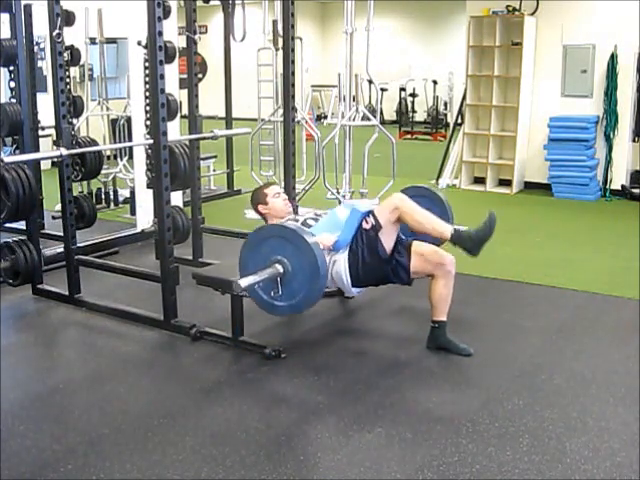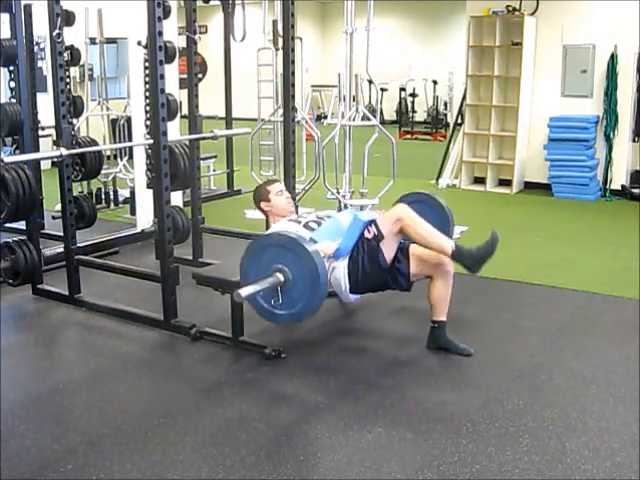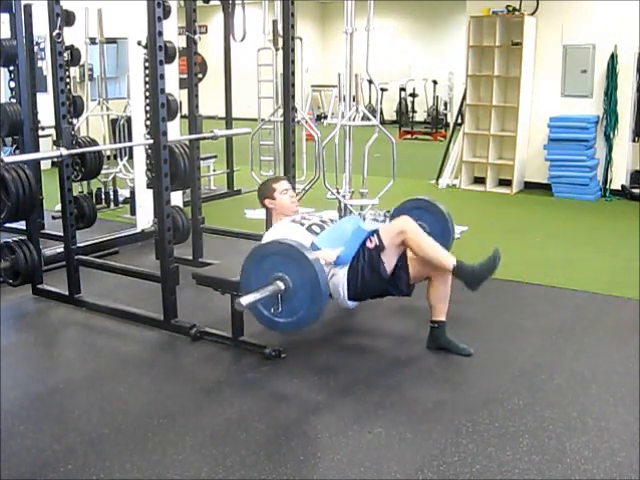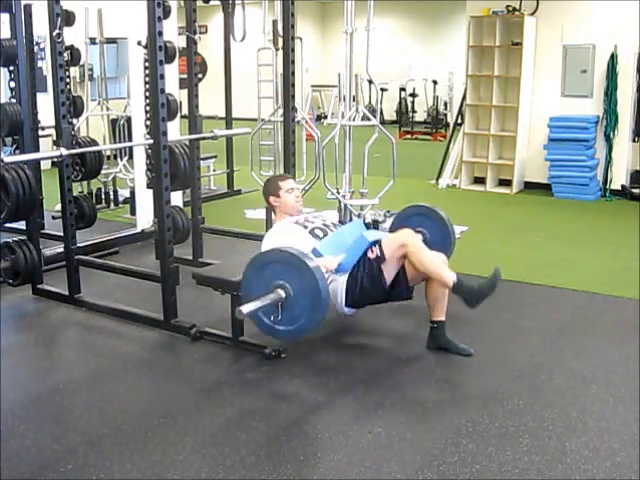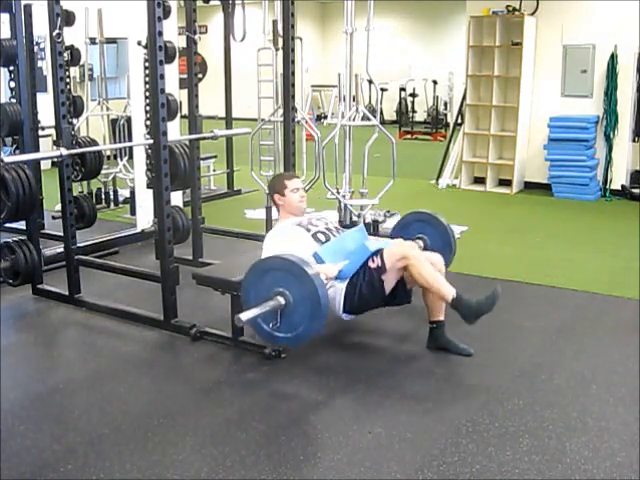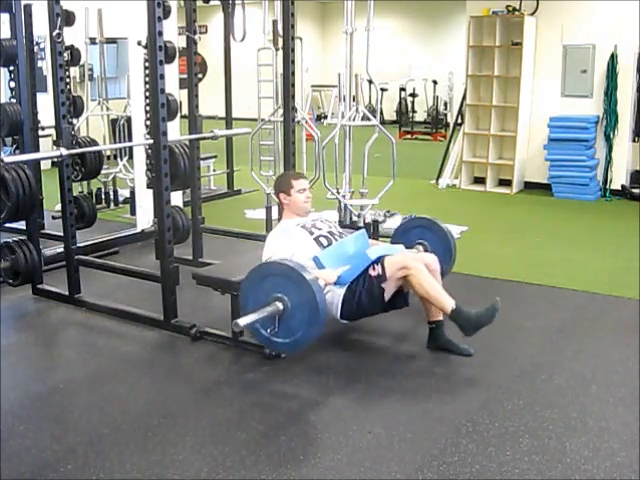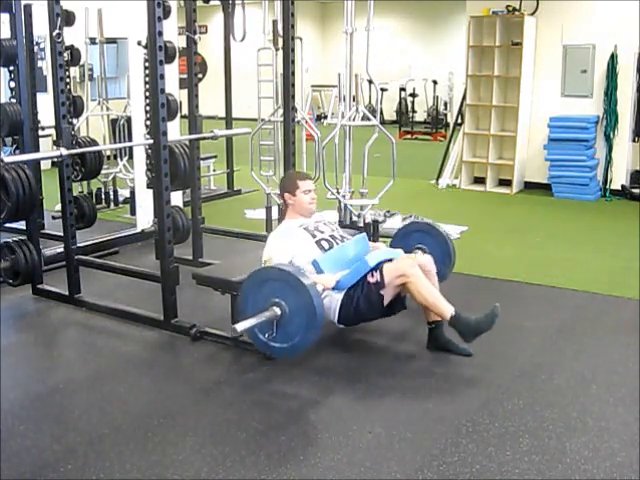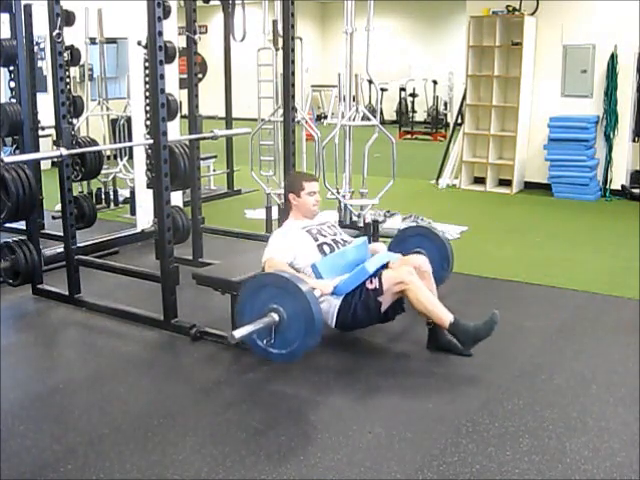
dt=0.1s
person 1, frame 1
left shoulder: (306, 220)
left wrist: (384, 219)
right wrist: (314, 242)
left hip: (377, 254)
right hip: (352, 263)
left knee: (444, 263)
right knee: (397, 201)
left ankle: (438, 334)
right ankle: (463, 238)
person 1, frame 2
left shoulder: (311, 216)
right shoulder: (275, 236)
left wrist: (381, 220)
right wrist: (312, 249)
left hip: (370, 255)
right hip: (349, 270)
left knee: (439, 264)
right knee: (400, 212)
left ankle: (438, 334)
right ankle: (464, 256)
person 1, frame 3
left shoulder: (312, 218)
right shoulder: (275, 236)
left wrist: (382, 227)
right wrist: (314, 256)
left hip: (371, 262)
right hip: (350, 277)
left knee: (439, 266)
right knee: (404, 224)
left ankle: (438, 334)
right ankle: (466, 272)
person 1, frame 4
left shoulder: (314, 217)
right shoulder: (277, 236)
left wrist: (383, 238)
right wrist: (314, 263)
left hip: (364, 264)
right hip: (348, 284)
left knee: (438, 261)
right knee: (406, 238)
left ankle: (437, 334)
right ankle: (465, 290)
person 1, frame 5
left shoulder: (317, 218)
right shoulder: (278, 236)
left wrist: (383, 243)
right wrist: (314, 270)
left hip: (366, 272)
right hip: (348, 290)
left knee: (436, 261)
right knee: (407, 250)
left ankle: (437, 334)
right ankle: (463, 305)
person 1, frame 6
left shoulder: (317, 219)
right shoulder: (281, 235)
right wrist: (315, 274)
left hip: (364, 274)
right hip: (346, 295)
left knee: (429, 261)
right knee: (408, 262)
left ankle: (436, 334)
right ankle: (462, 317)
person 1, frame 7
left shoulder: (320, 220)
right shoulder: (282, 236)
left elbow: (349, 243)
right elbow: (271, 268)
left wrist: (379, 248)
right wrist: (313, 279)
left hip: (365, 278)
right hip: (344, 299)
left knee: (425, 261)
right knee: (407, 269)
left ankle: (436, 334)
right ankle: (461, 324)
person 1, frame 8
left shoulder: (322, 219)
right shoulder: (285, 237)
right elbow: (271, 268)
left wrist: (373, 248)
right wrist: (312, 283)
left hip: (362, 282)
right hip: (342, 304)
left knee: (419, 263)
right knee: (404, 275)
left ankle: (437, 334)
right ankle: (460, 331)
